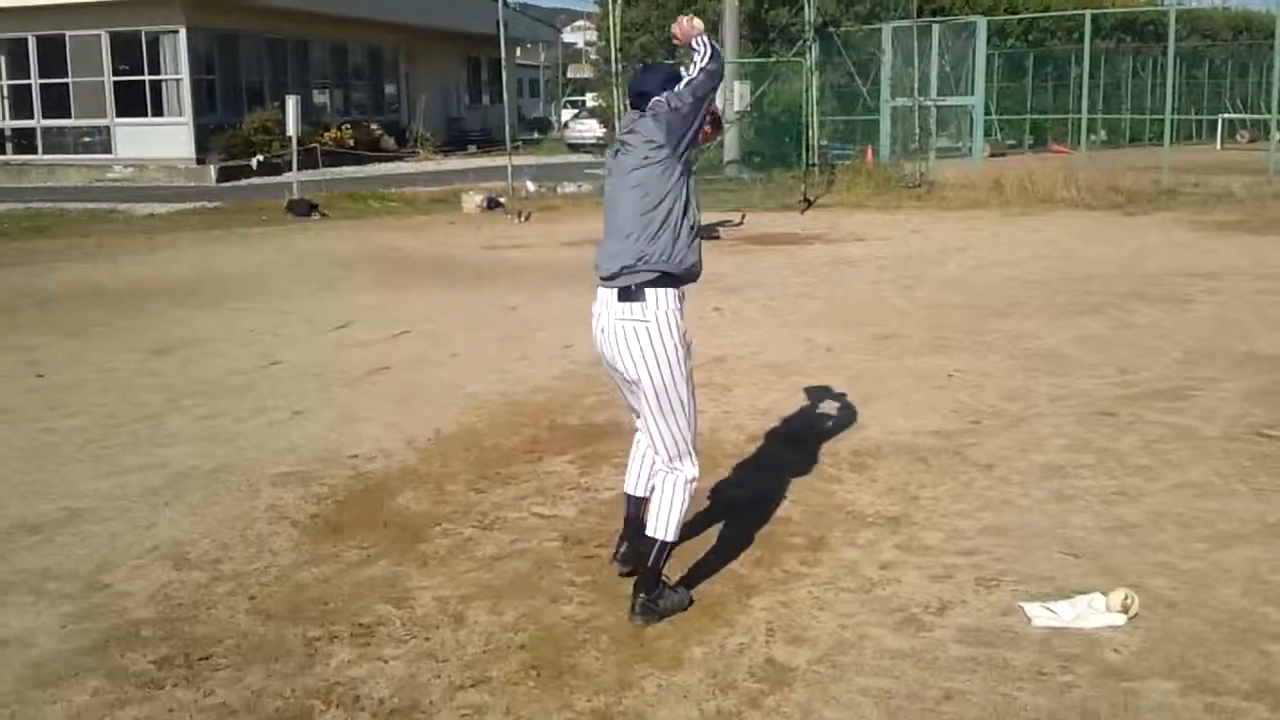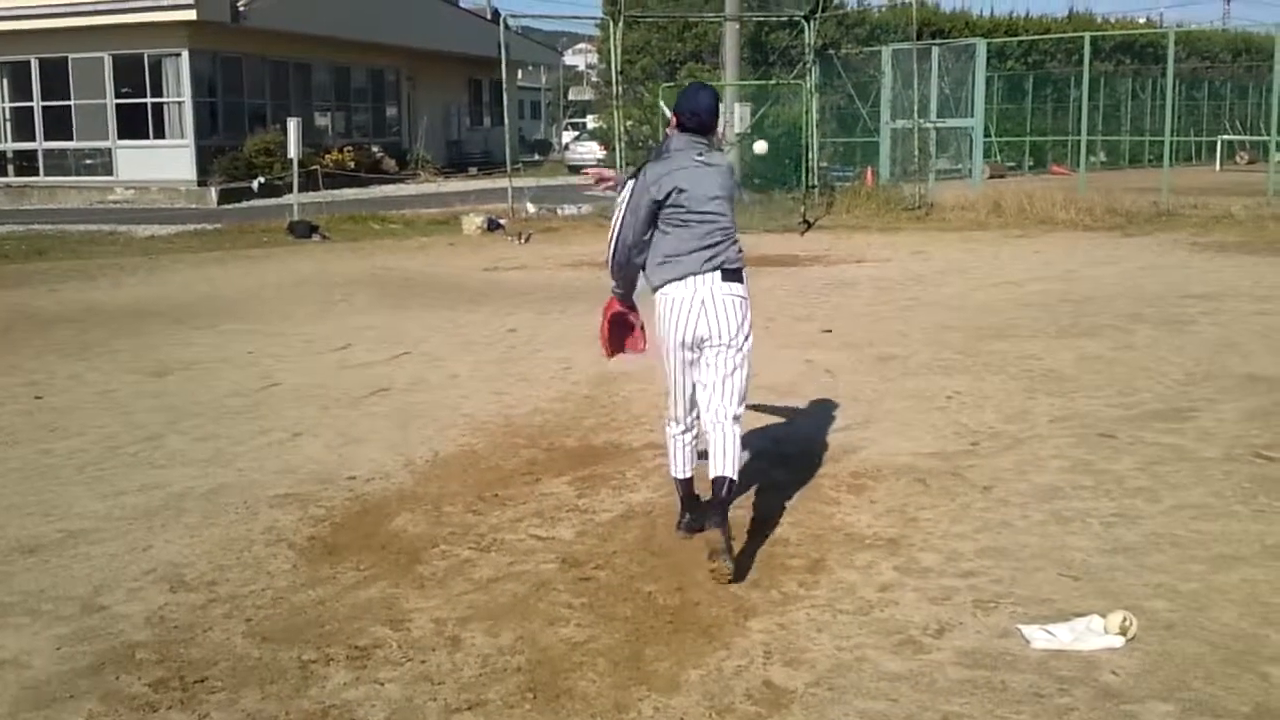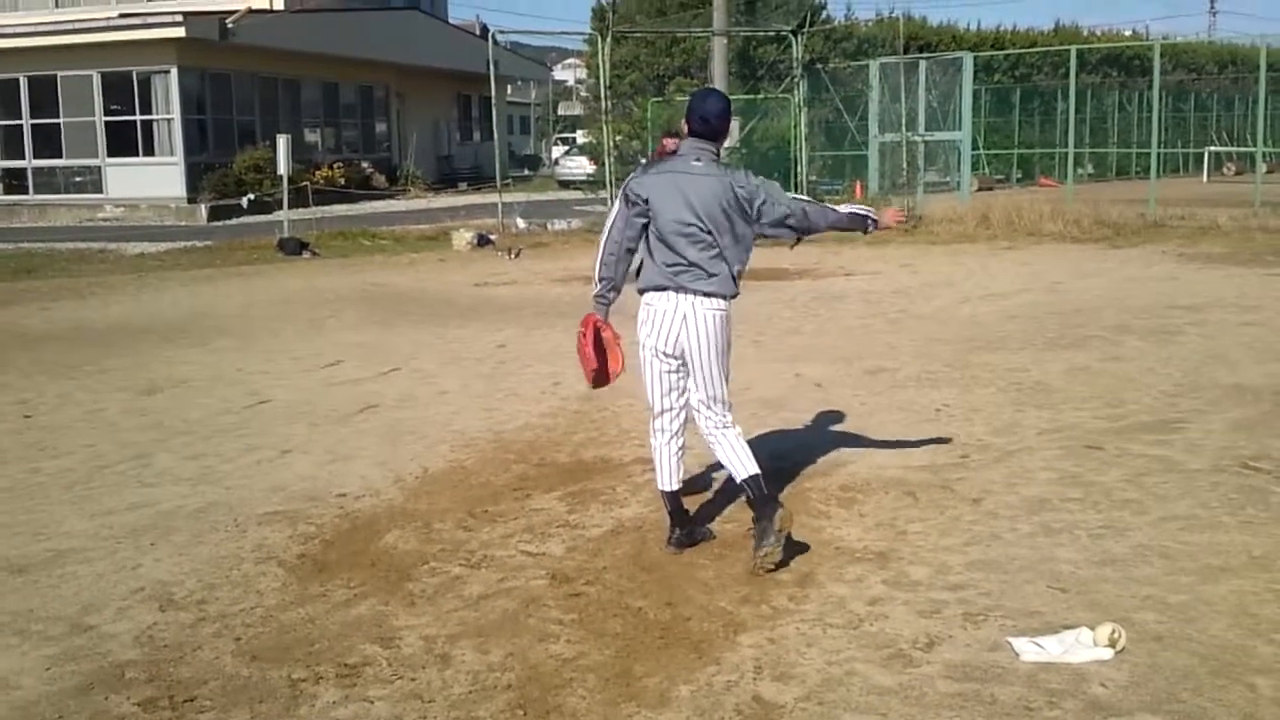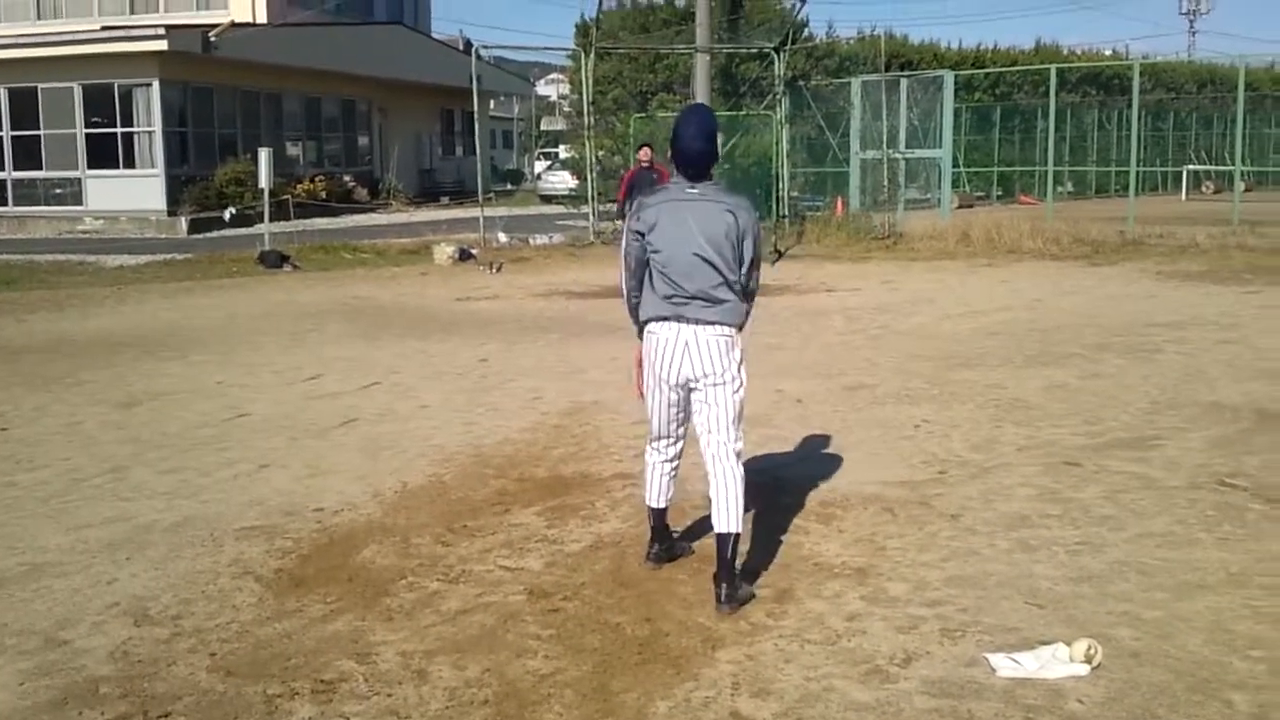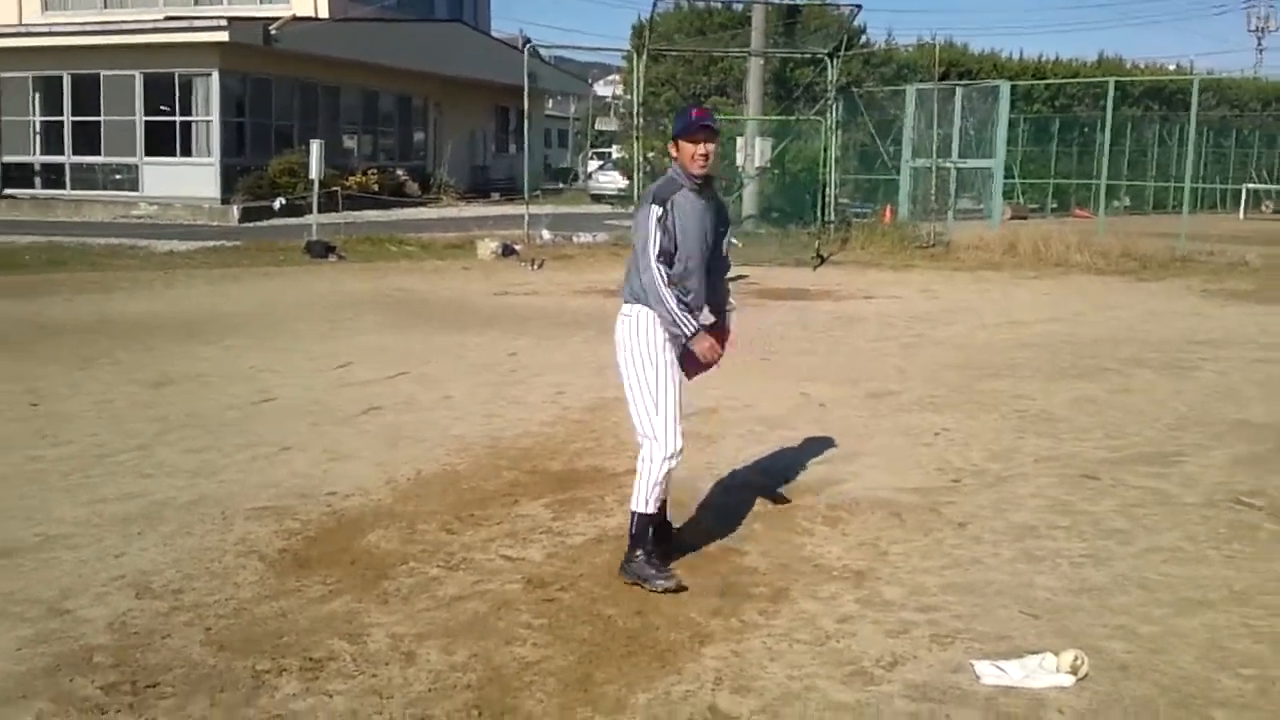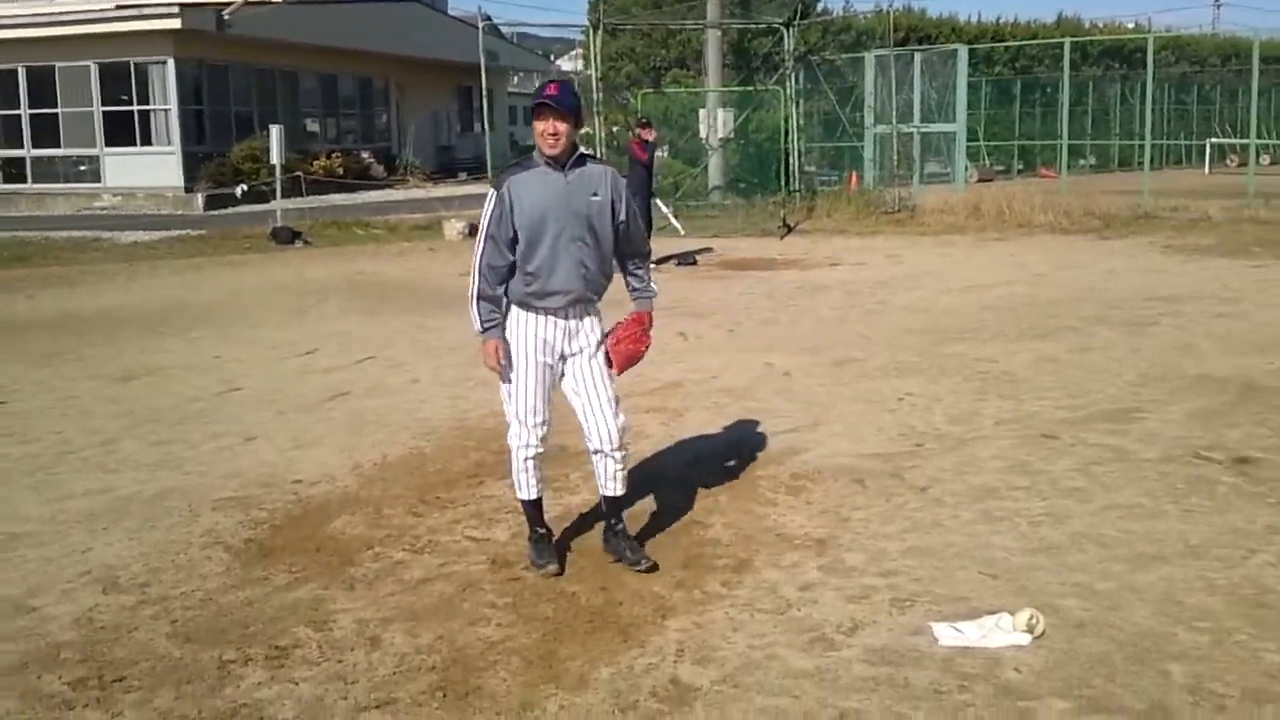
dt=0.7s
person 1, frame 1
left shoulder: (624, 146)
right shoulder: (661, 130)
right elbow: (706, 75)
right wrist: (698, 38)
left hip: (608, 311)
right hip: (651, 314)
left knee: (650, 430)
right knee: (676, 458)
left ankle: (631, 540)
right ankle: (648, 589)
person 1, frame 2
left shoulder: (652, 175)
right shoulder: (725, 169)
left elbow: (626, 244)
left wrist: (623, 293)
right wrist: (629, 181)
left hip: (677, 300)
right hip: (728, 296)
left knee: (683, 415)
right knee: (726, 417)
left ankle: (692, 508)
right ankle: (717, 515)
person 1, frame 3
left shoulder: (647, 178)
right shoulder: (739, 186)
left elbow: (617, 246)
right elbow: (805, 214)
left wrist: (600, 306)
right wrist: (872, 219)
left hip: (658, 310)
right hip: (711, 312)
left knee: (665, 422)
right knee: (716, 418)
left ankle: (679, 523)
right ankle: (765, 507)
person 1, frame 4
left shoulder: (646, 210)
right shoulder: (740, 211)
left elbow: (632, 282)
right elbow: (747, 285)
left hip: (661, 339)
right hip: (718, 342)
left knee: (662, 447)
right knee: (724, 458)
left ankle: (660, 540)
right ankle: (726, 581)
person 1, frame 5
left shoulder: (711, 200)
right shoulder: (663, 199)
left elbow: (715, 266)
right elbow: (655, 276)
left wrist: (722, 314)
right wrist: (696, 332)
left hip: (670, 328)
right hip: (648, 326)
left knee: (659, 438)
right knee: (664, 441)
left ankle: (658, 534)
right ankle: (638, 554)
person 1, frame 6
left shoulder: (605, 179)
right shoulder: (511, 185)
left elbow: (633, 246)
right elbow: (490, 262)
left wrist: (643, 301)
right wrist: (490, 329)
left hip: (584, 323)
right hip: (527, 325)
left knee: (608, 431)
right knee: (527, 437)
left ankle: (615, 530)
right ankle: (538, 532)
